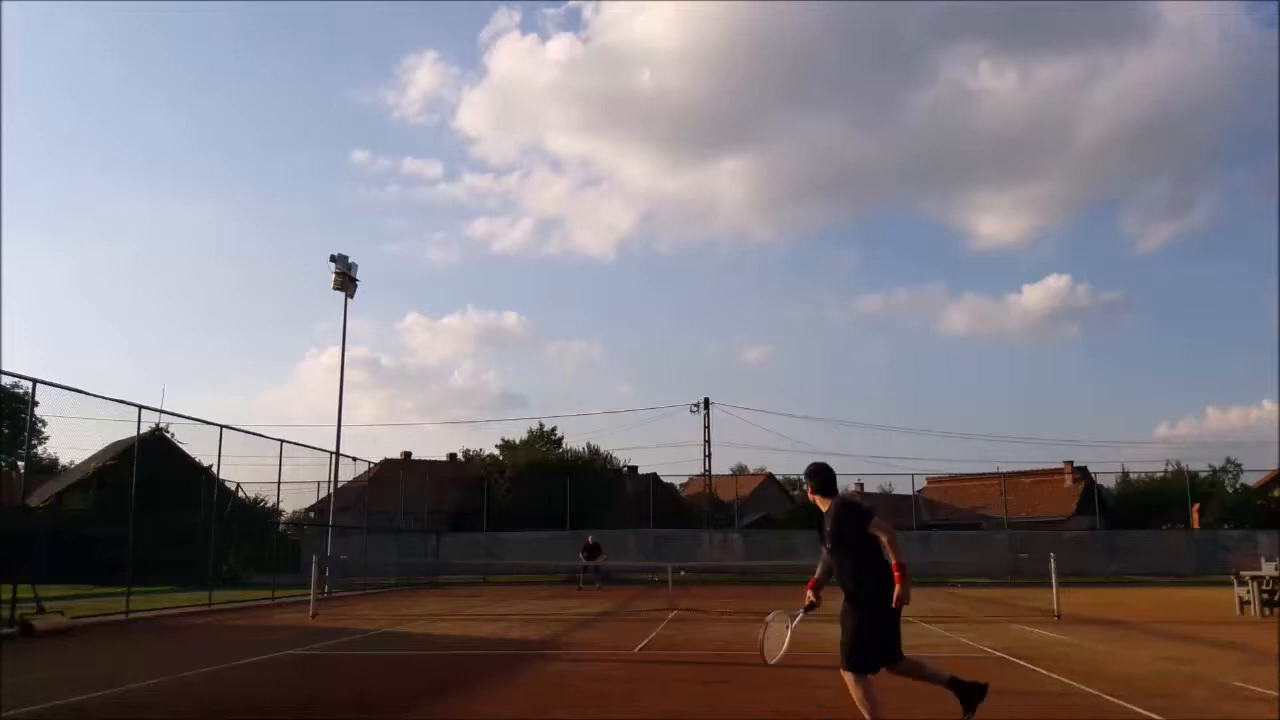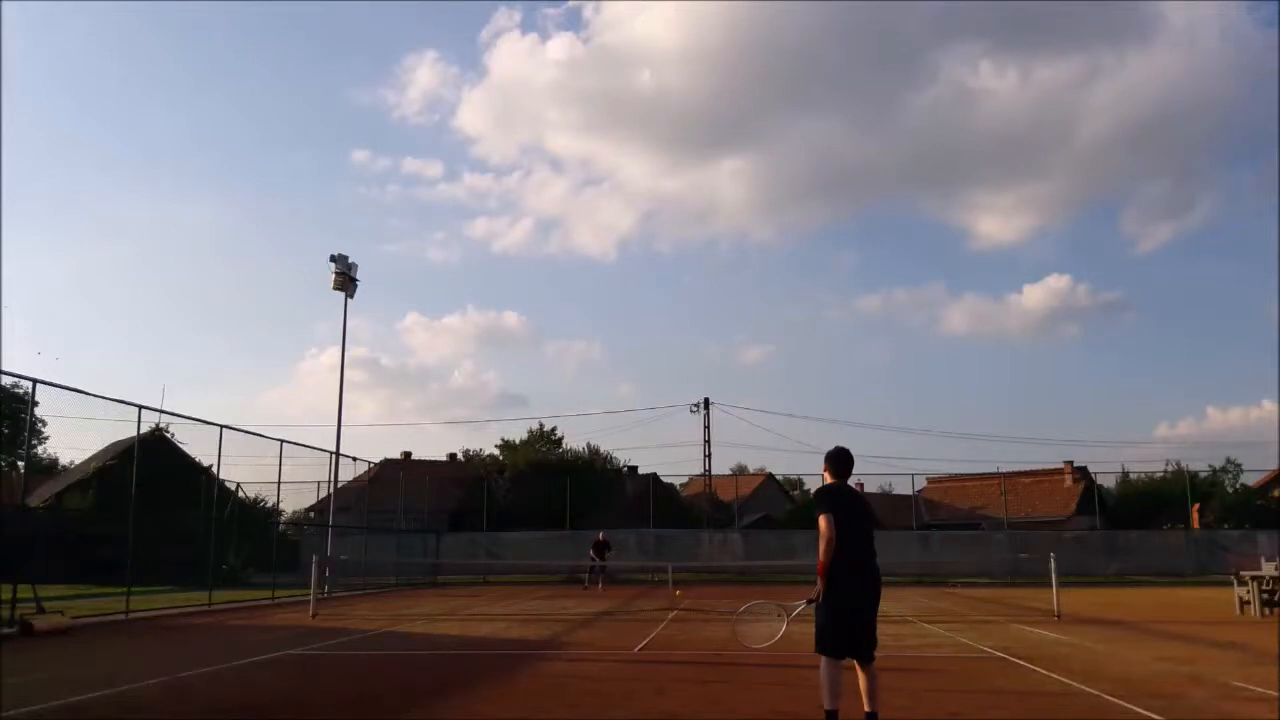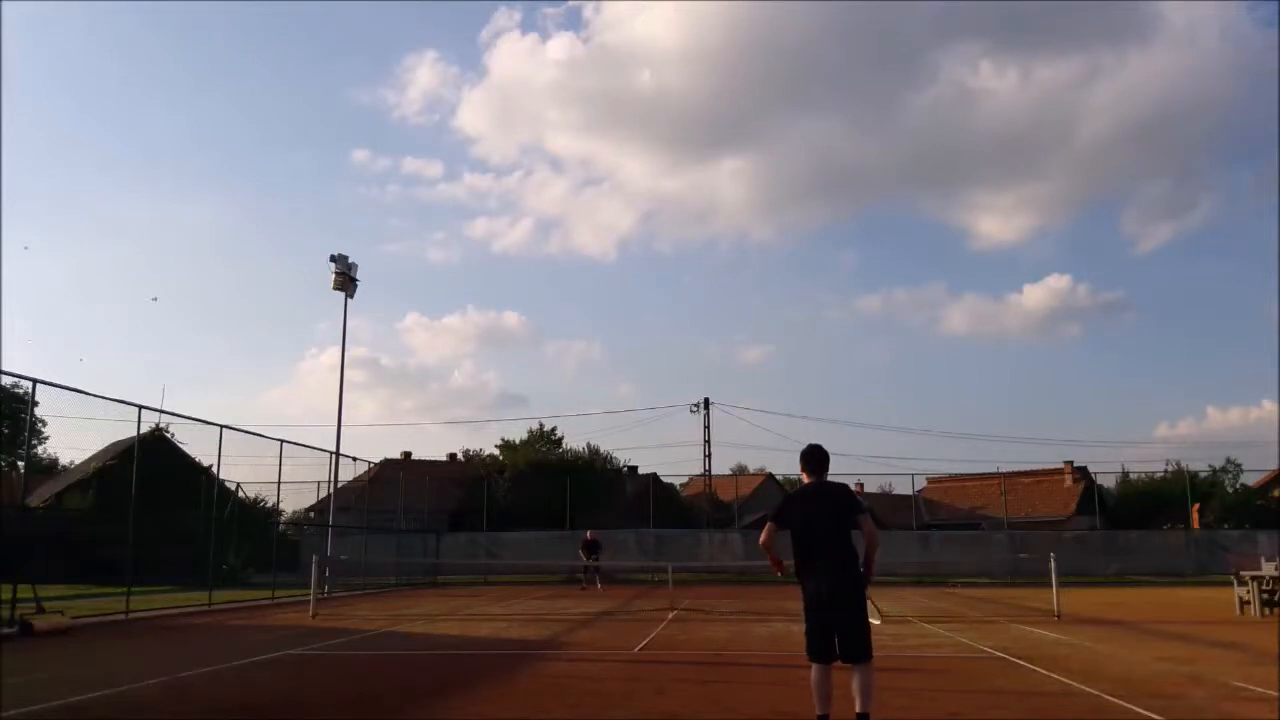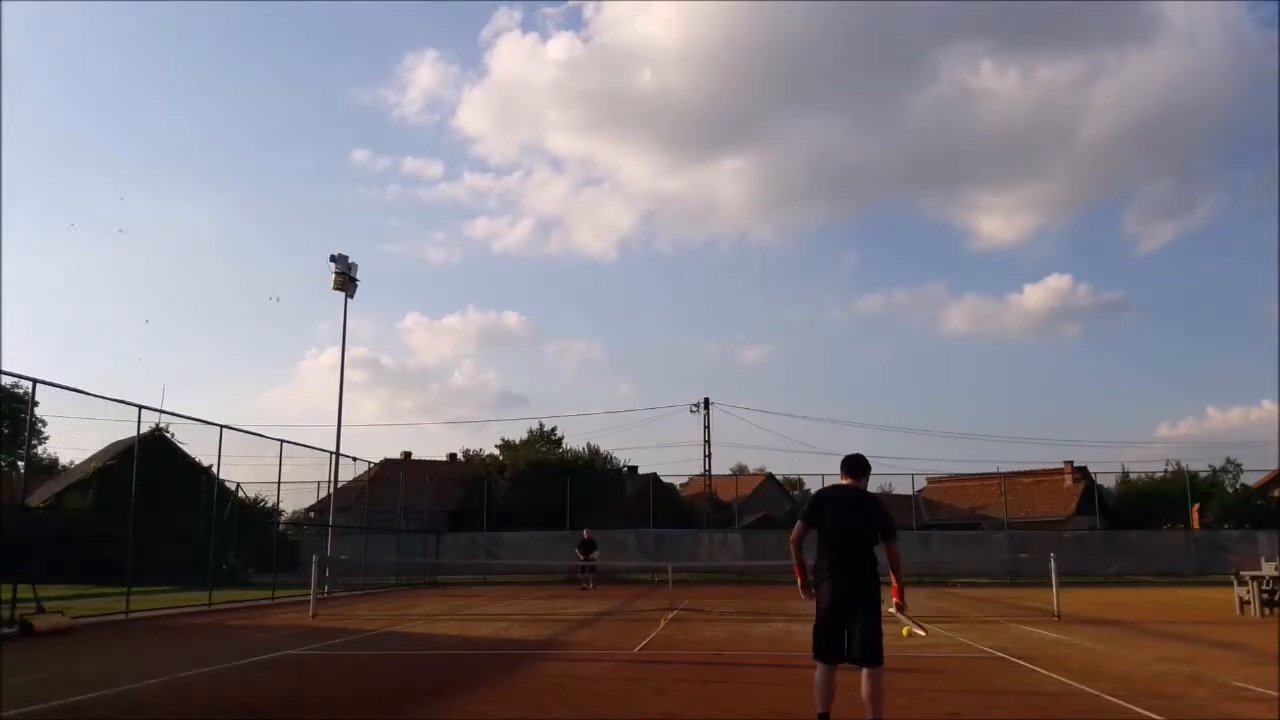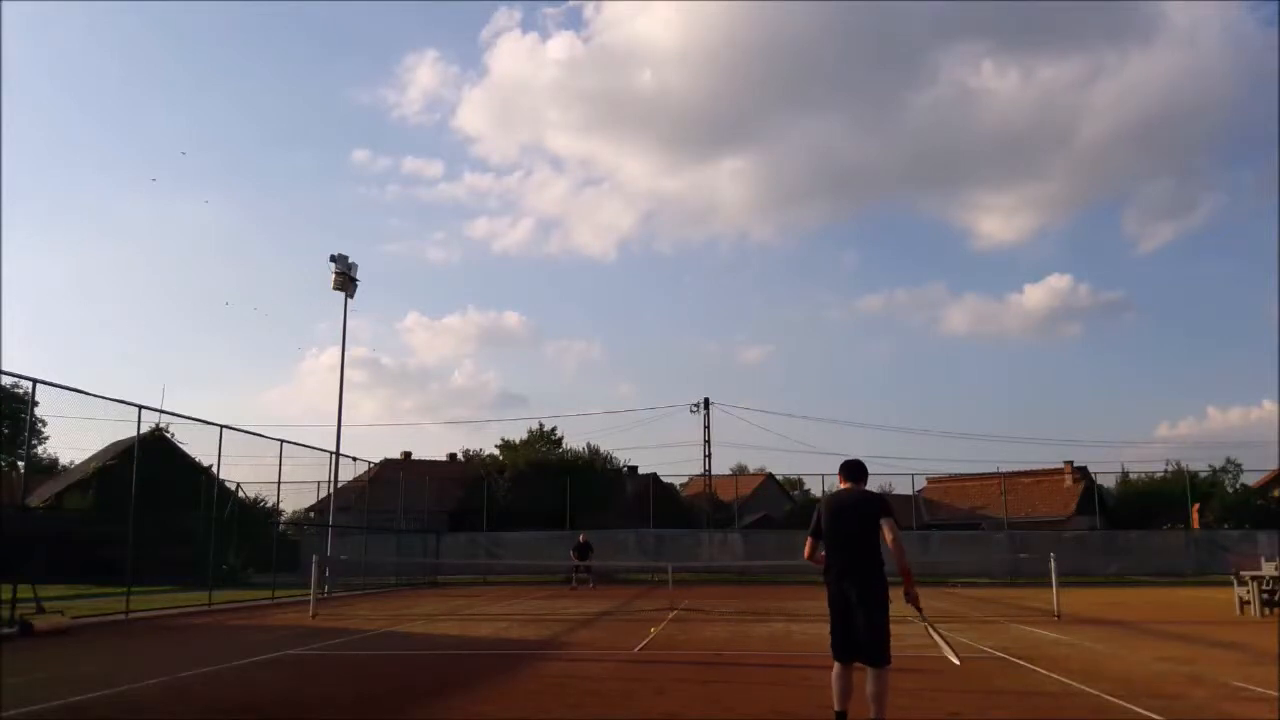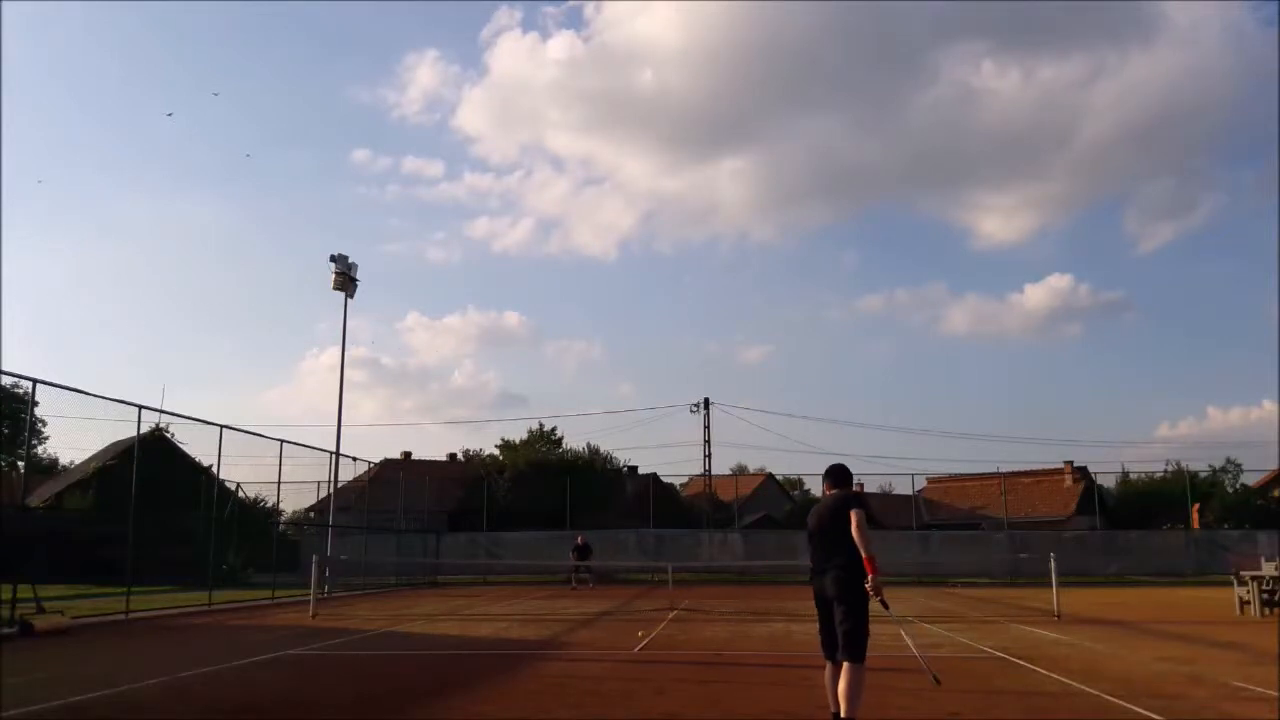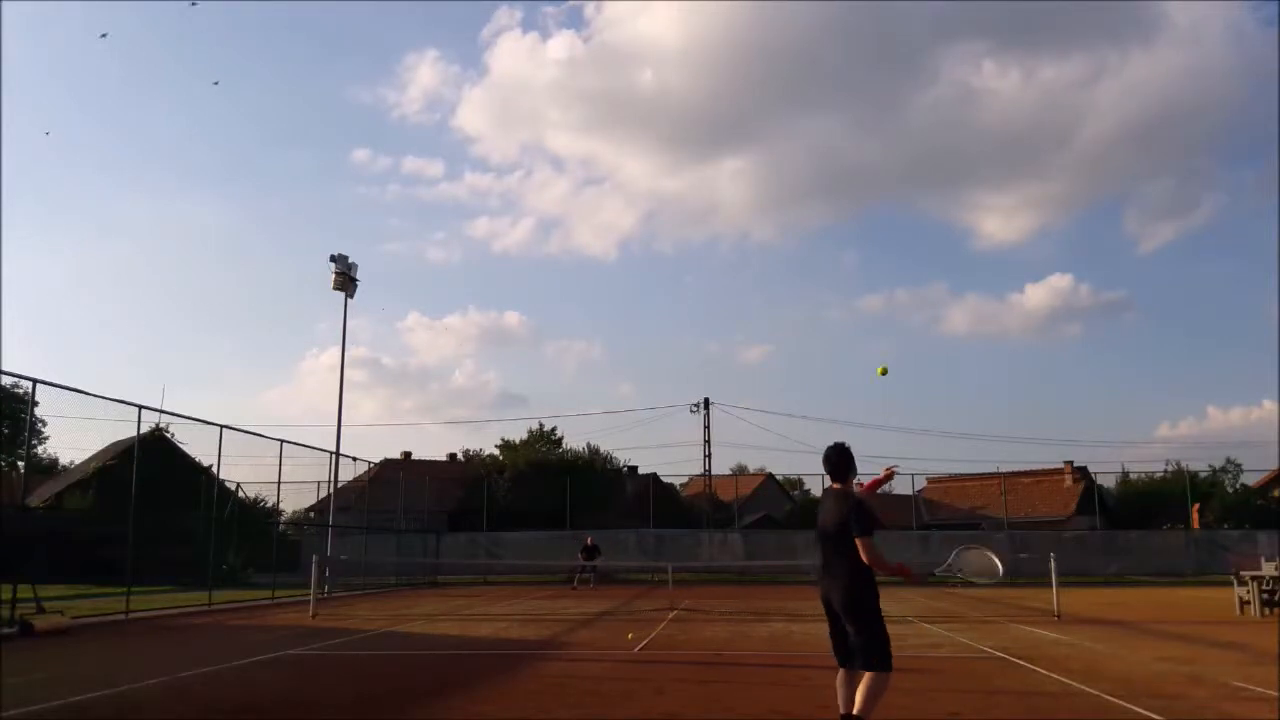
dt=0.7s
person 1, frame 1
left shoulder: (843, 509)
right shoulder: (831, 516)
left elbow: (887, 533)
right elbow: (830, 557)
left wrist: (899, 578)
right wrist: (813, 586)
left hip: (868, 601)
right hip: (868, 598)
left knee: (852, 670)
right knee: (894, 662)
right ankle: (964, 688)
person 1, frame 2
left shoulder: (825, 494)
right shoulder: (860, 499)
left elbow: (828, 535)
left wrist: (822, 576)
left hip: (840, 584)
right hip: (868, 582)
left knee: (829, 656)
right knee: (864, 657)
person 1, frame 3
left shoulder: (790, 501)
right shoulder: (842, 492)
left elbow: (765, 540)
right elbow: (871, 533)
left wrist: (777, 564)
right wrist: (868, 567)
left hip: (813, 584)
right hip: (847, 581)
left knee: (820, 660)
right knee: (861, 659)
person 1, frame 4
left shoulder: (821, 497)
right shoulder: (874, 504)
left elbow: (795, 540)
right elbow: (893, 555)
left wrist: (802, 576)
right wrist: (898, 593)
left hip: (828, 584)
right hip: (863, 584)
left knee: (826, 661)
right knee: (871, 663)
person 1, frame 5
left shoulder: (826, 503)
right shoulder: (875, 500)
left elbow: (809, 553)
right elbow: (893, 538)
right wrist: (908, 582)
left hip: (837, 586)
right hip: (869, 583)
left knee: (842, 660)
right knee: (877, 662)
person 1, frame 6
left shoulder: (815, 512)
right shoulder: (854, 497)
right elbow: (857, 525)
right wrist: (871, 568)
left hip: (821, 584)
right hip: (848, 579)
left knee: (833, 658)
right knee: (852, 659)
person 1, frame 7
left shoulder: (827, 498)
right shoulder: (856, 507)
right elbow: (869, 556)
left wrist: (879, 480)
right wrist: (899, 570)
left hip: (830, 592)
right hip: (857, 593)
left knee: (848, 665)
right knee: (878, 669)
